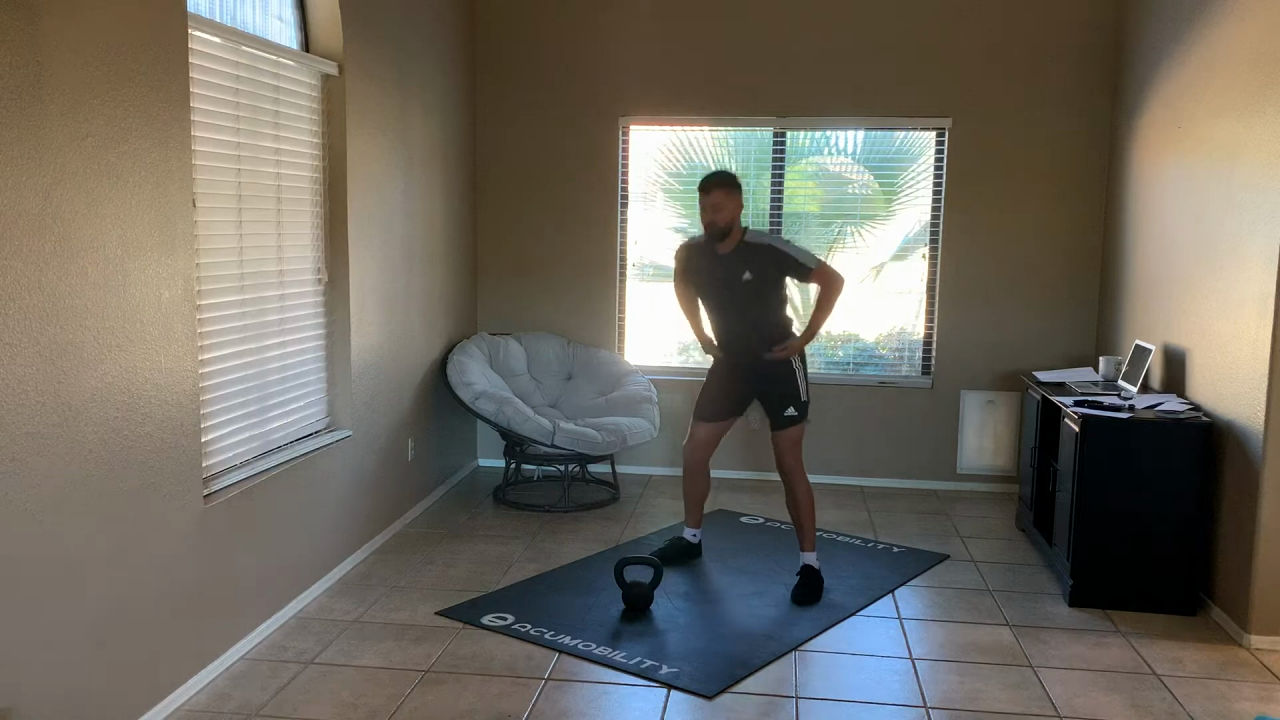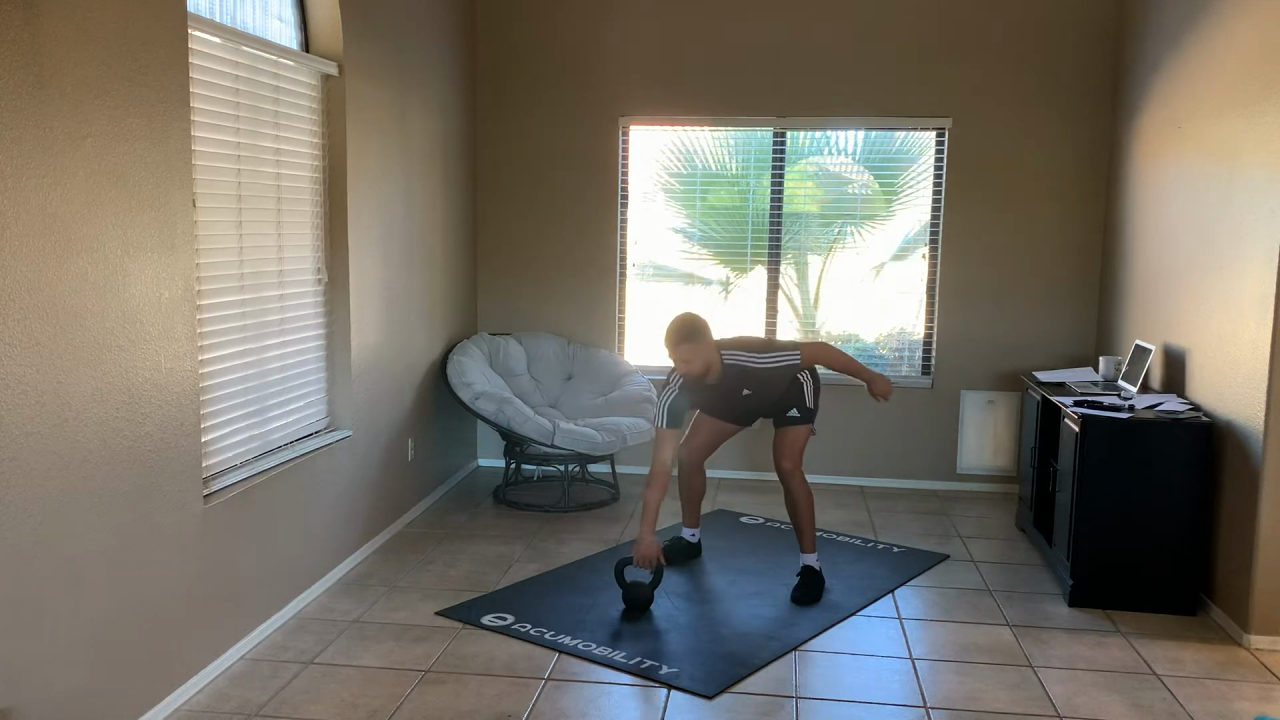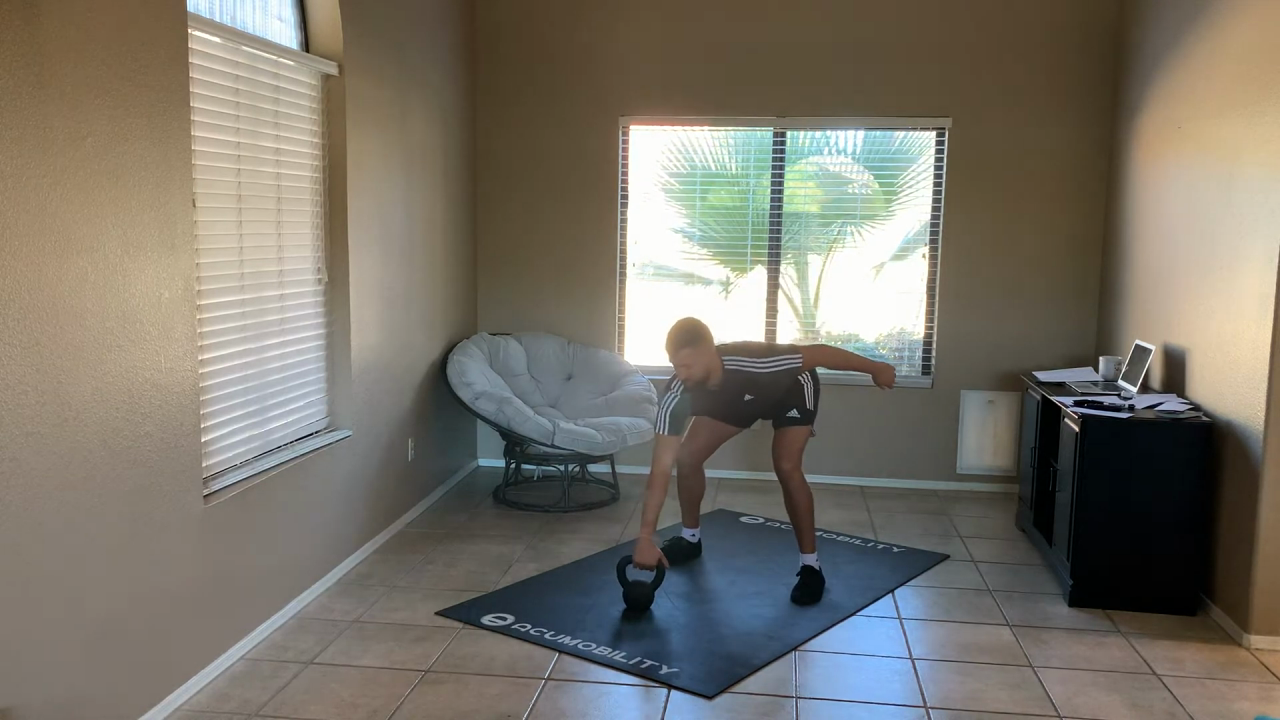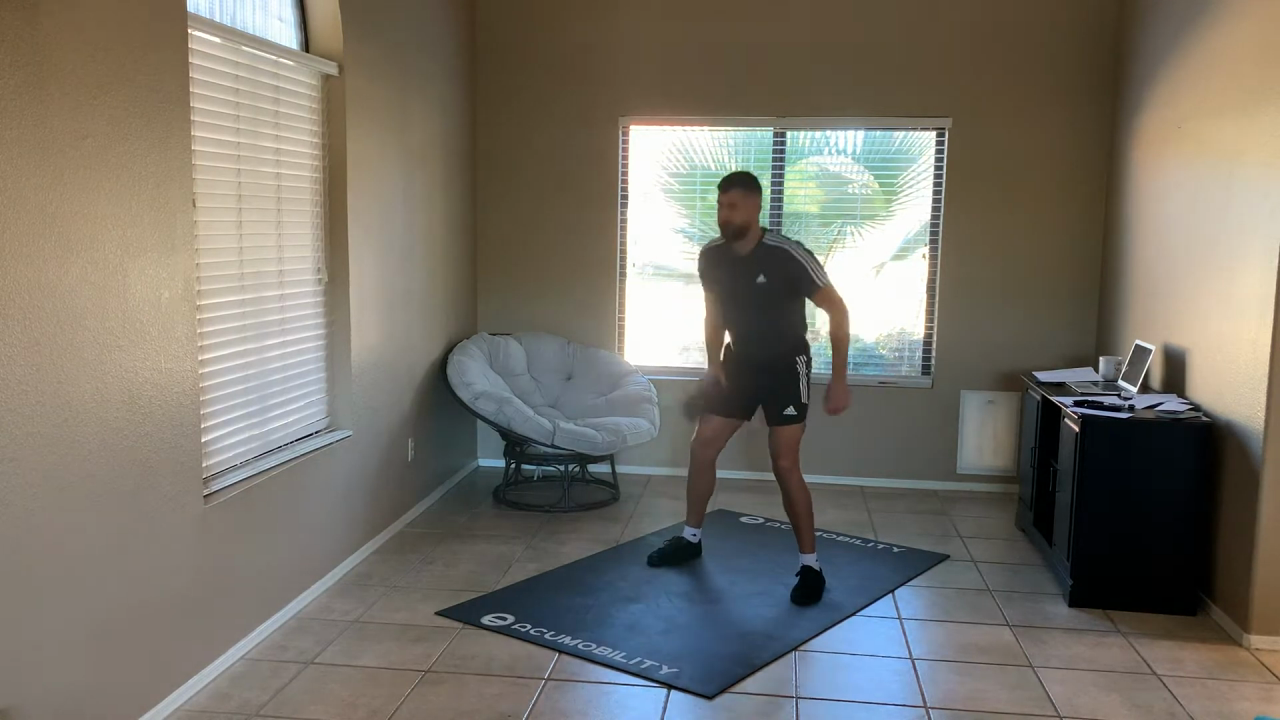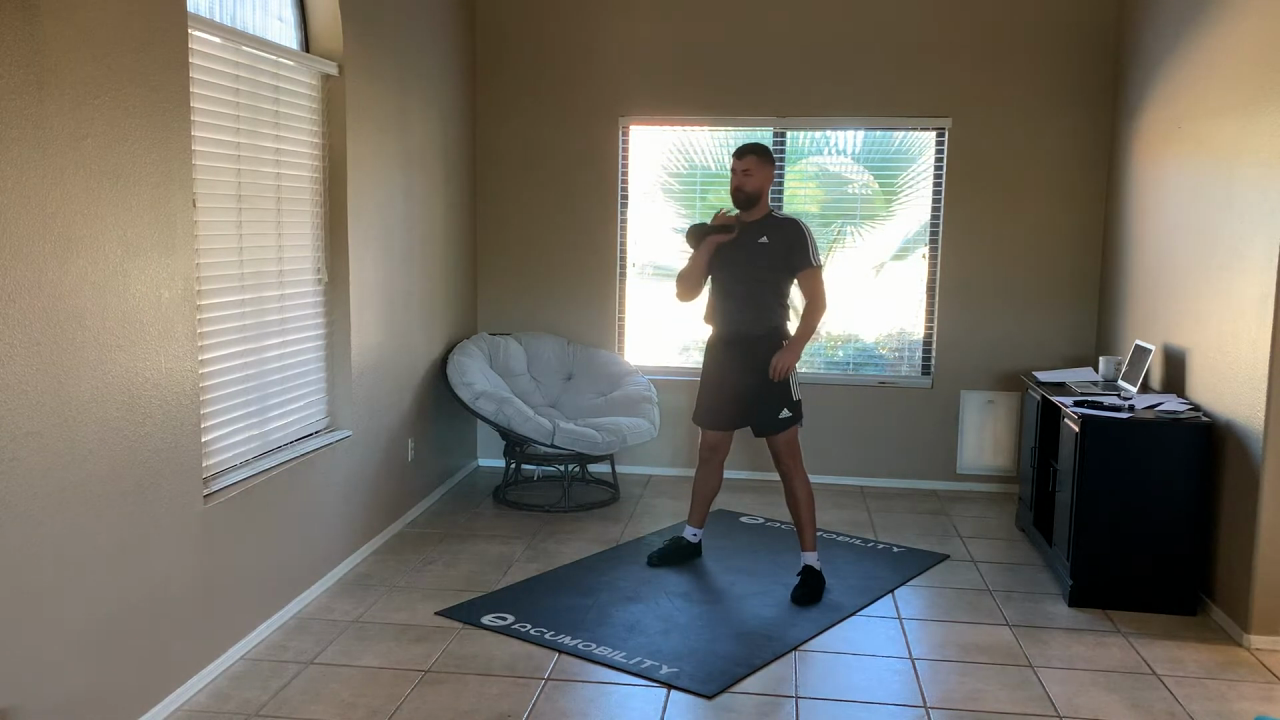
dt=1s
person 1, frame 1
left shoulder: (769, 250)
right shoulder: (691, 253)
left elbow: (832, 281)
right elbow: (684, 289)
left wrist: (805, 340)
right wrist: (702, 337)
left hip: (779, 364)
right hip: (730, 363)
left knee: (787, 461)
right knee: (694, 450)
left ankle: (809, 563)
right ankle: (690, 539)
person 1, frame 2
left shoulder: (752, 358)
right shoulder: (676, 391)
left elbow: (819, 350)
right elbow: (662, 463)
left wrist: (871, 378)
right wrist: (646, 533)
left hip: (792, 388)
left knee: (787, 467)
right knee: (689, 454)
left ankle: (810, 567)
right ankle: (690, 539)
person 1, frame 3
left shoulder: (753, 363)
right shoulder: (677, 396)
left elbow: (818, 353)
right elbow: (661, 468)
left wrist: (875, 368)
right wrist: (646, 539)
left hip: (790, 390)
right hip: (733, 399)
left knee: (786, 467)
right knee: (687, 456)
left ankle: (811, 566)
right ankle: (690, 539)
person 1, frame 4
left shoulder: (788, 256)
right shoulder: (711, 257)
left elbow: (837, 311)
right elbow: (714, 313)
left wrist: (839, 377)
right wrist: (714, 364)
left hip: (786, 362)
right hip: (740, 360)
left knee: (785, 463)
right knee: (701, 447)
left ankle: (810, 565)
right ankle: (691, 537)
person 1, frame 5
left shoulder: (790, 231)
right shoulder: (718, 231)
left elbow: (816, 299)
right elbow: (684, 291)
left wrist: (793, 348)
right wrist: (708, 243)
left hip: (767, 353)
right hip: (722, 351)
left knee: (787, 459)
right knee: (710, 450)
left ankle: (811, 564)
right ankle: (691, 537)
